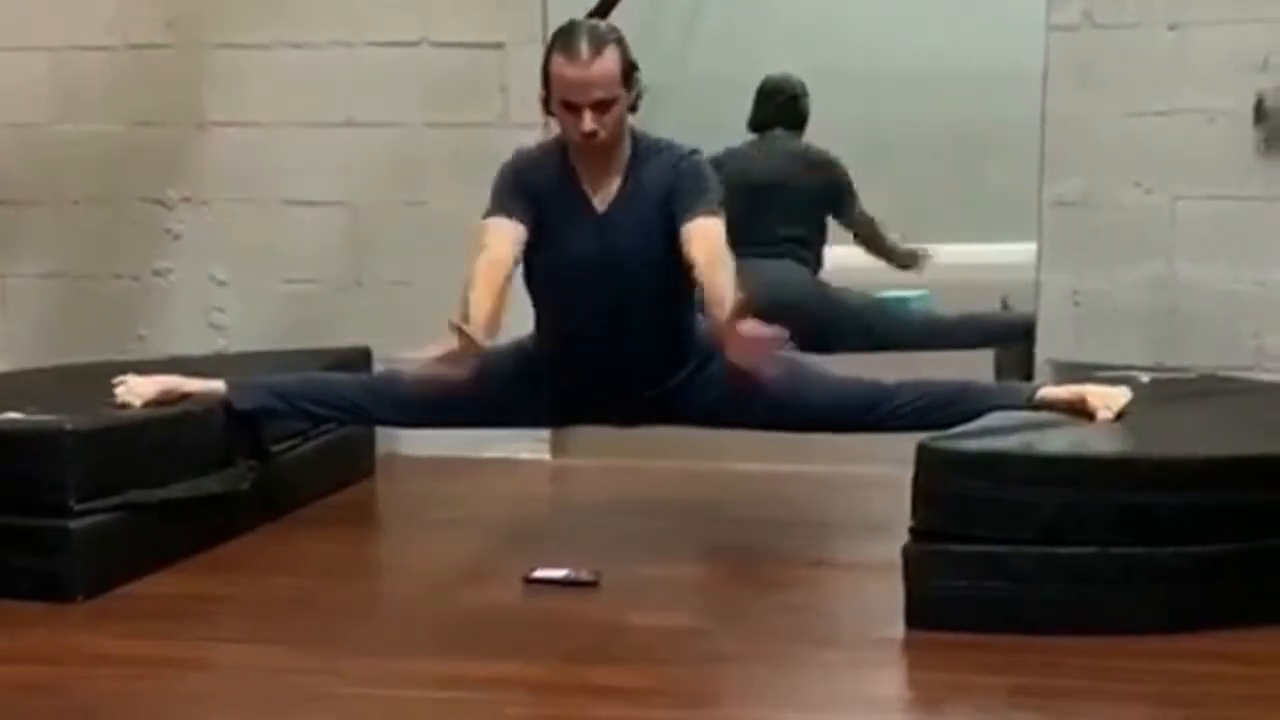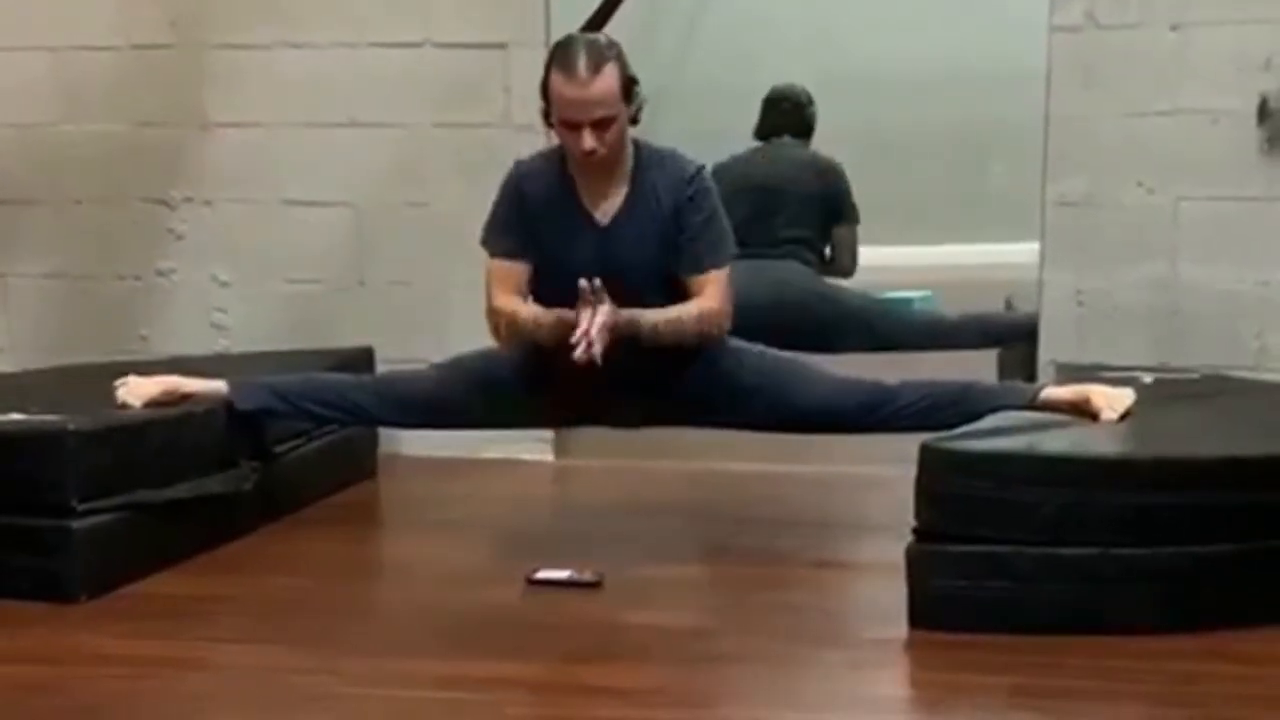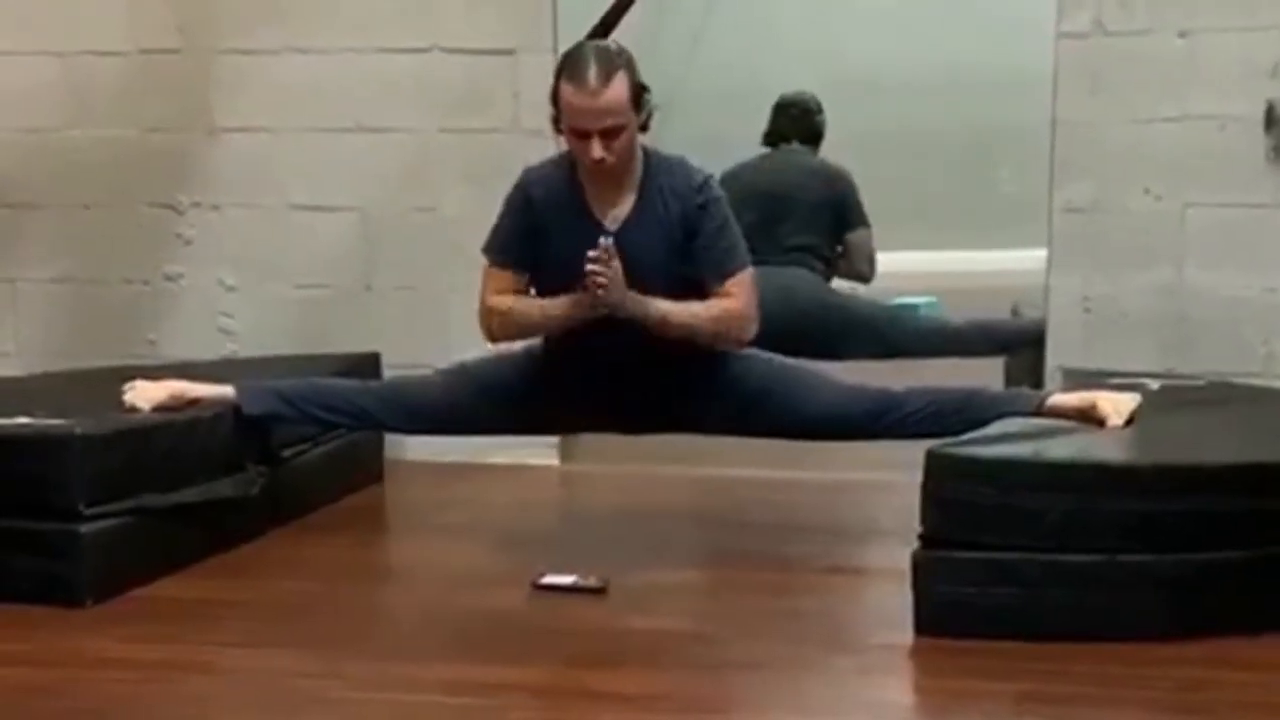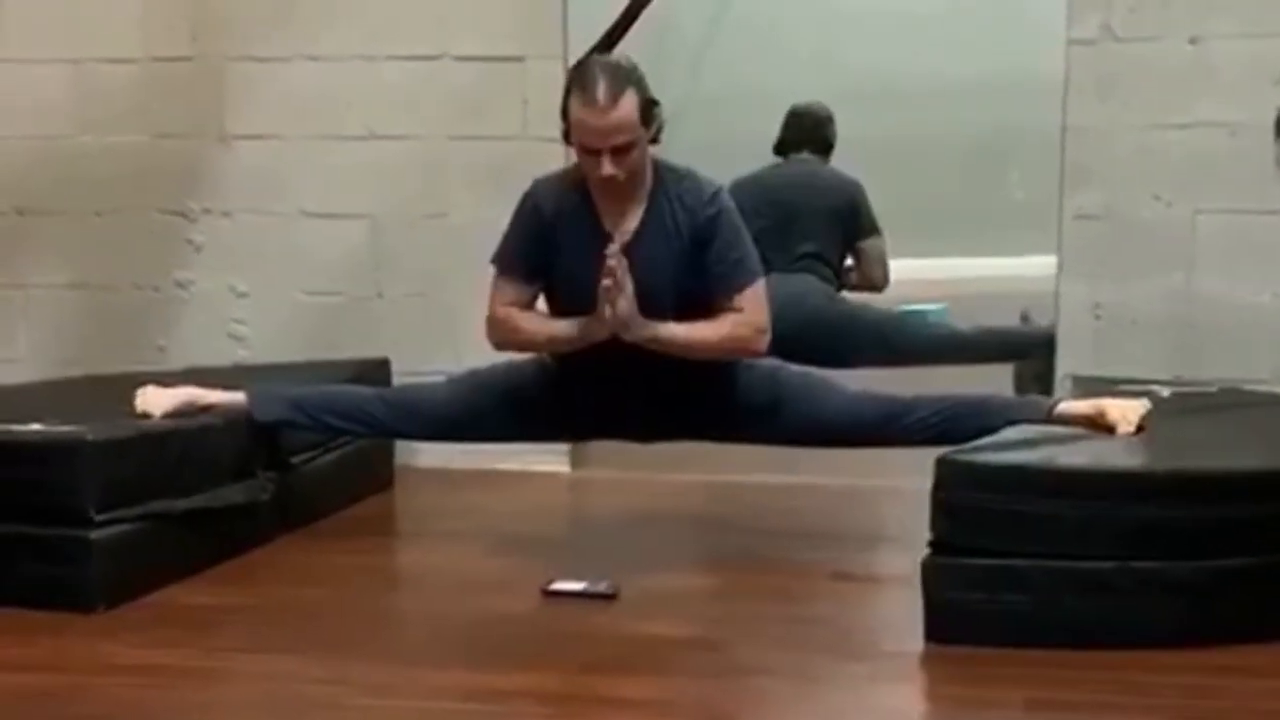
dt=0.5s
person 1, frame 1
left shoulder: (678, 170)
right shoulder: (526, 174)
left elbow: (708, 258)
right elbow: (495, 259)
left wrist: (731, 324)
right wrist: (471, 334)
left hip: (674, 366)
right hip: (552, 373)
left knee: (856, 403)
right knee: (387, 396)
person 1, frame 2
left shoulder: (683, 183)
right shoulder: (525, 186)
left elbow: (715, 317)
right elbow: (503, 316)
left wrist: (625, 321)
right wrist: (573, 322)
left hip: (676, 370)
right hip: (555, 370)
left knee: (859, 402)
right knee: (386, 398)
left ankle: (1051, 397)
person 1, frame 3
left shoulder: (692, 191)
right shoulder: (535, 192)
left elbow: (740, 321)
right elbow: (495, 314)
left wrist: (637, 302)
right wrist: (580, 303)
left hip: (689, 379)
right hip: (564, 379)
left knee: (870, 410)
right knee: (392, 404)
person 1, frame 4
left shoulder: (702, 205)
right shoulder: (544, 205)
left elbow: (752, 335)
right elbow: (503, 323)
left wrist: (646, 329)
right wrist: (591, 328)
left hip: (698, 388)
right hip: (574, 389)
left knee: (880, 416)
right knee: (405, 411)
person 2, frame 1
left shoulder: (720, 165)
right shoulder: (821, 165)
right elbow: (862, 226)
right wrist: (897, 255)
right hip: (792, 292)
right knee: (926, 328)
right ankle: (1033, 328)
person 2, frame 2
left shoulder: (723, 172)
right shoulder: (825, 171)
right elbow: (845, 263)
left hip: (730, 298)
right hip: (794, 293)
right knee: (921, 327)
right ankle: (1033, 327)
person 2, frame 3
left shoulder: (732, 178)
right shoulder: (833, 178)
right elbow: (863, 268)
right hip: (800, 300)
right knee: (928, 334)
right ankle: (1037, 333)
person 2, frame 4
left shoulder: (741, 188)
right shoulder: (844, 187)
right elbow: (876, 277)
right hip: (808, 309)
right knee: (936, 339)
right ankle: (1047, 341)
